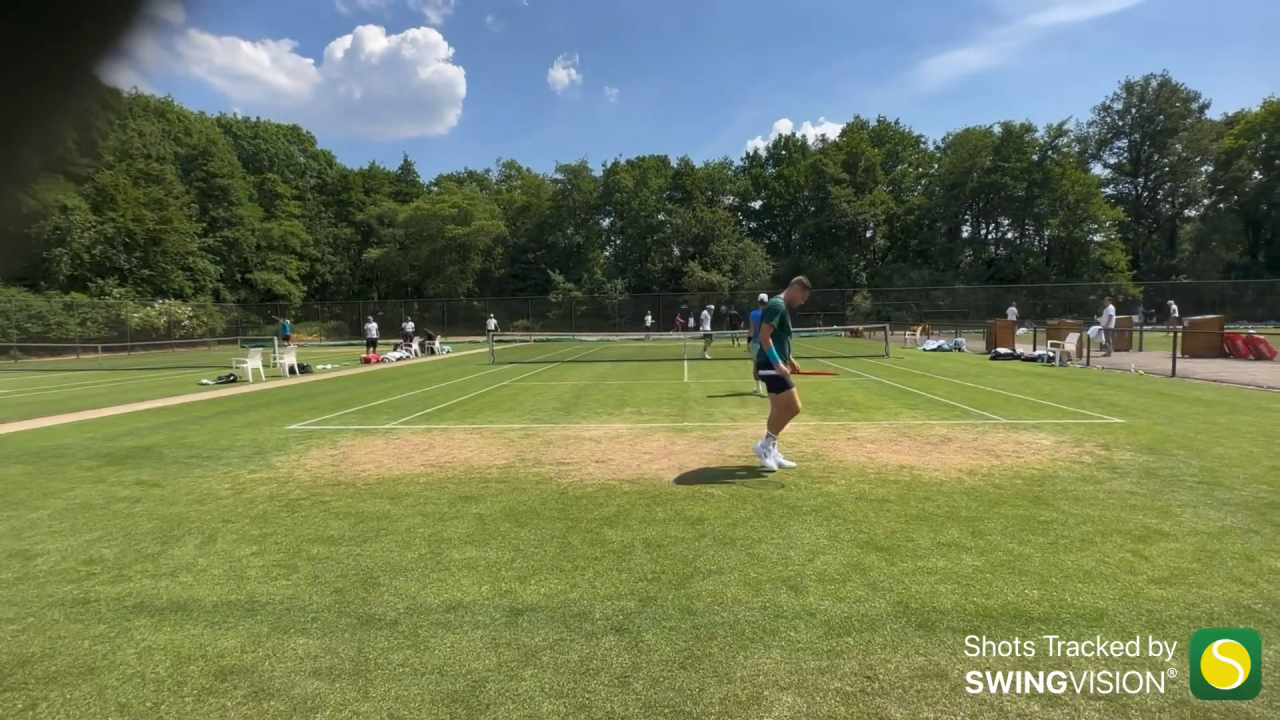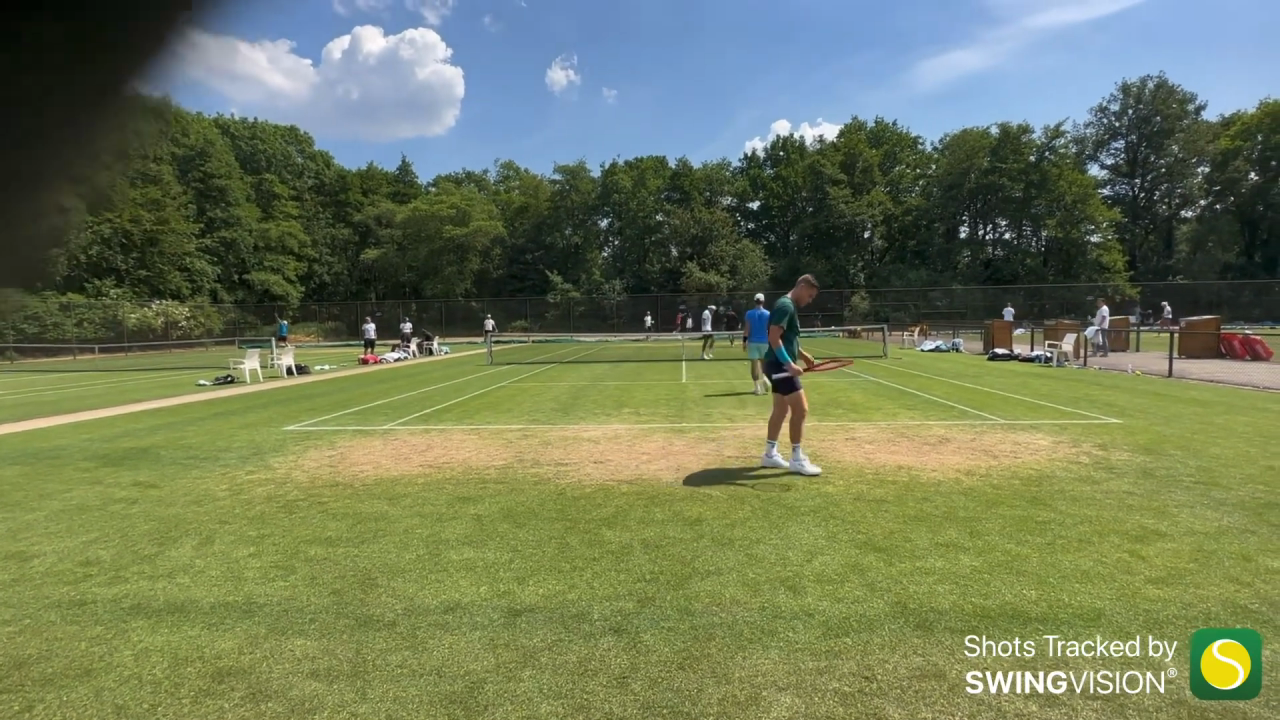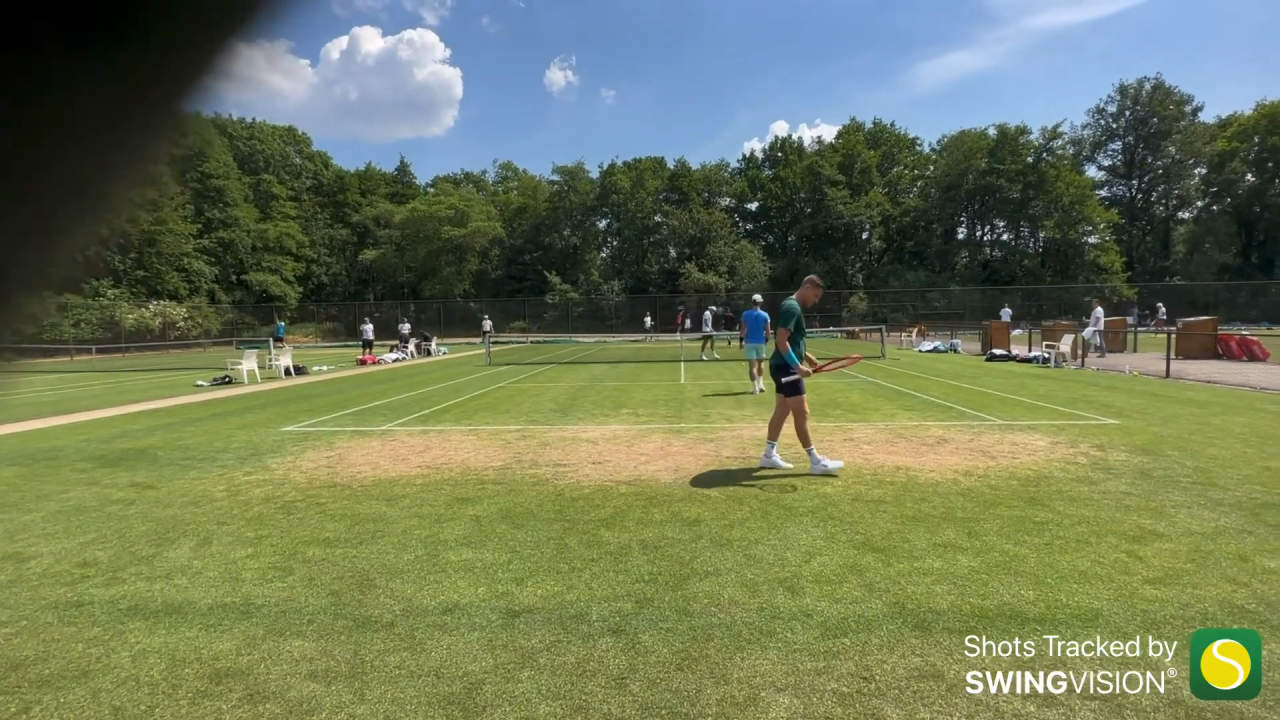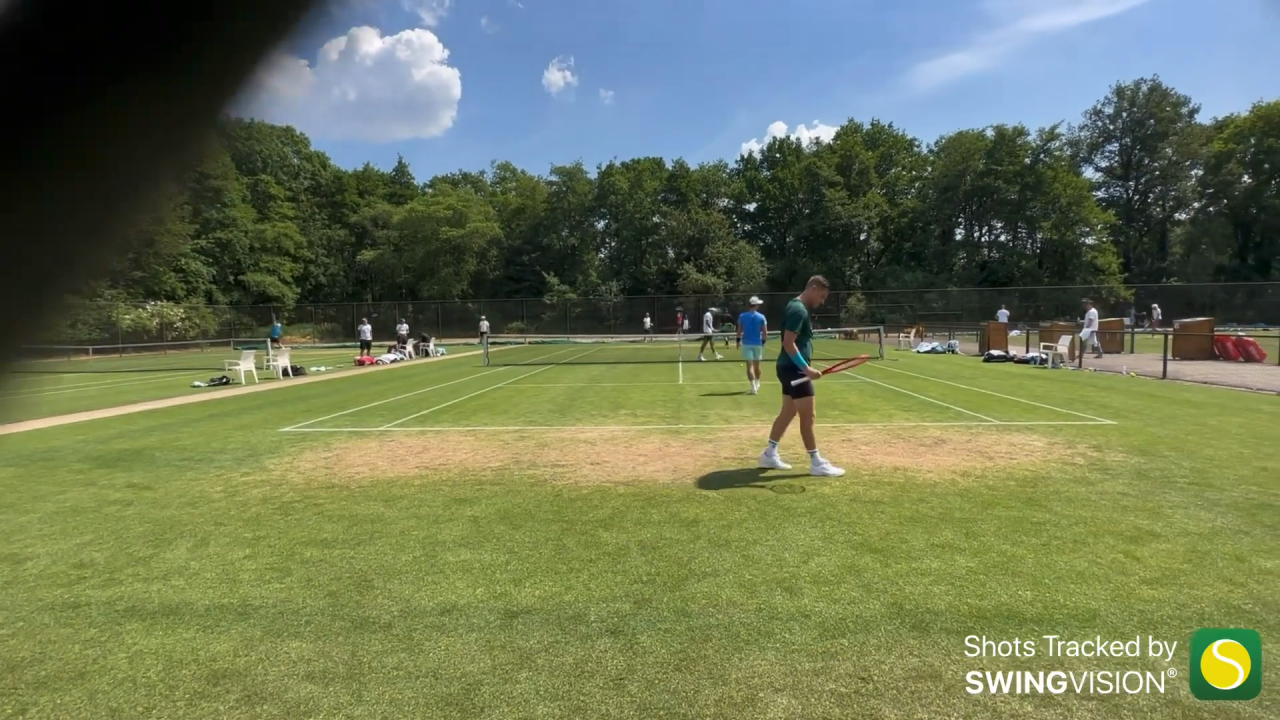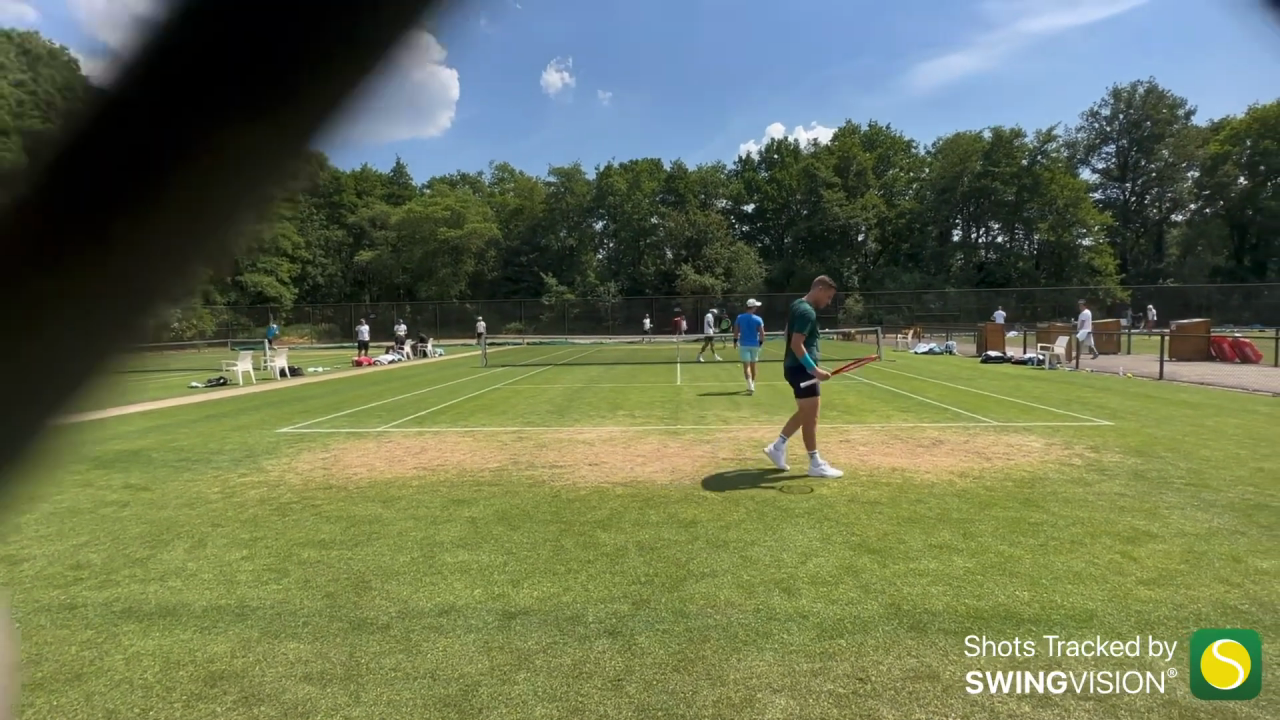
dt=0.1s
person 1, frame 1
left shoulder: (781, 306)
right shoulder: (777, 305)
right elbow: (764, 336)
left wrist: (789, 360)
right wrist: (778, 364)
left hip: (775, 366)
right hip: (772, 367)
left knee: (778, 410)
right knee: (794, 407)
left ankle: (770, 452)
right ankle: (765, 445)
person 1, frame 2
left shoulder: (787, 305)
right shoulder: (785, 306)
right elbow: (773, 337)
left wrist: (802, 355)
right wrist: (789, 364)
left hip: (779, 366)
right hip: (780, 366)
left knee: (780, 411)
right knee: (800, 410)
left ankle: (770, 454)
right ankle: (797, 458)
person 1, frame 3
left shoulder: (792, 306)
right shoulder: (792, 308)
right elbow: (780, 340)
left wrist: (805, 356)
right wrist: (798, 366)
left hip: (785, 368)
right hip: (786, 368)
left knee: (781, 412)
right knee: (801, 414)
left ankle: (769, 455)
right ankle: (815, 461)
person 1, frame 4
left shoulder: (795, 305)
right shoulder: (799, 311)
right elbow: (788, 342)
left wrist: (804, 365)
right wrist: (806, 368)
left hip: (788, 368)
right hip: (794, 370)
left knee: (788, 412)
right knee: (808, 416)
left ankle: (769, 454)
right ankle: (816, 463)
person 1, frame 5
left shoulder: (798, 305)
right shoulder: (807, 312)
right elbow: (796, 344)
right wrist: (815, 369)
left hip: (795, 368)
right hip: (802, 370)
left knee: (804, 413)
right knee: (811, 417)
left ankle: (777, 448)
right ankle: (816, 464)
